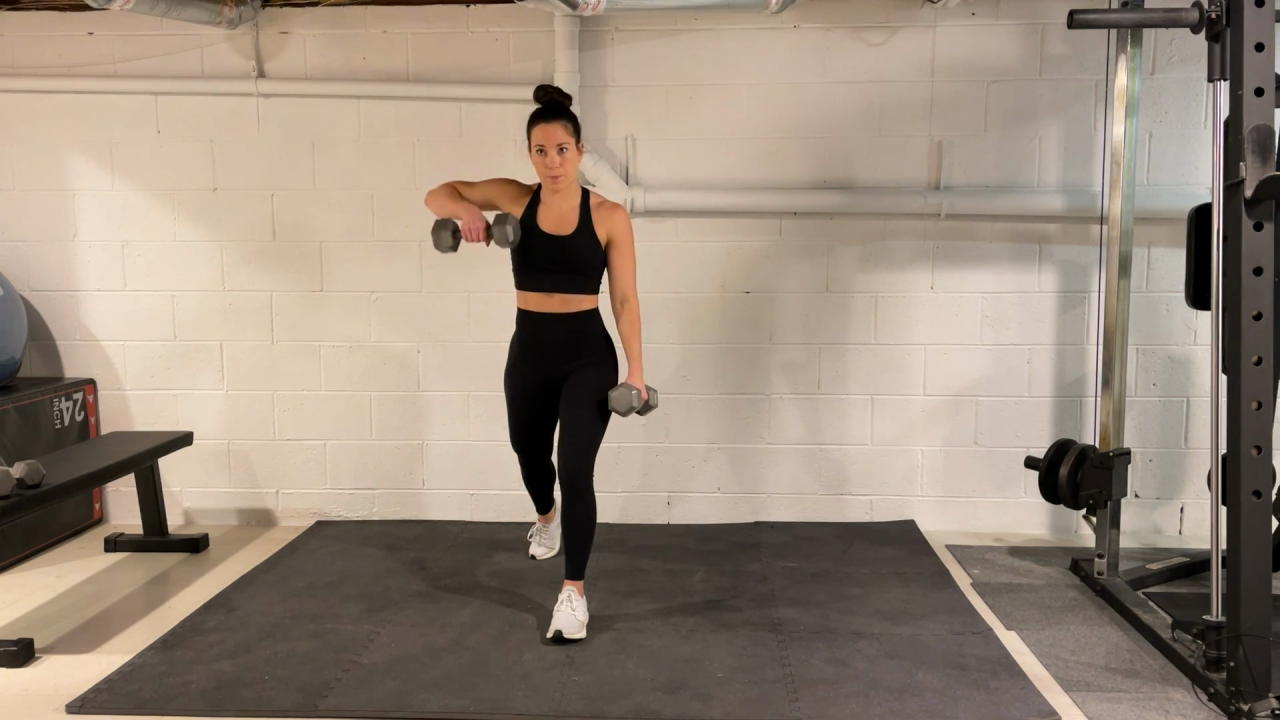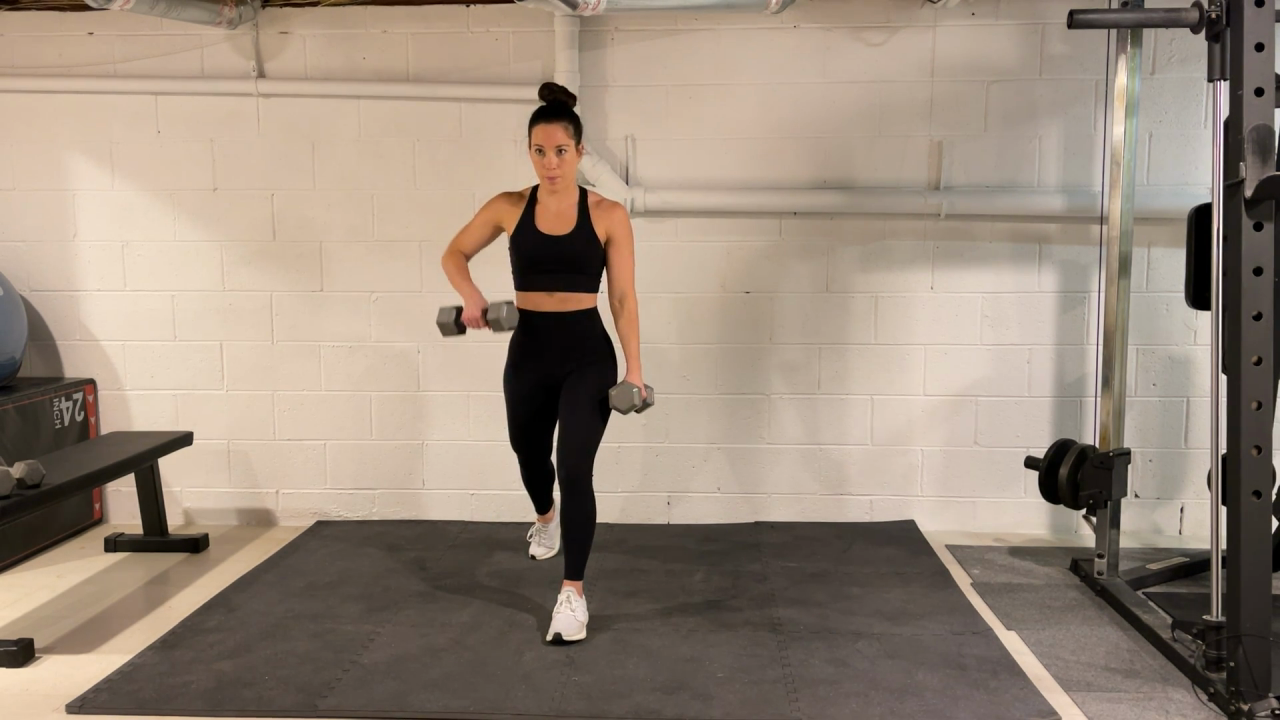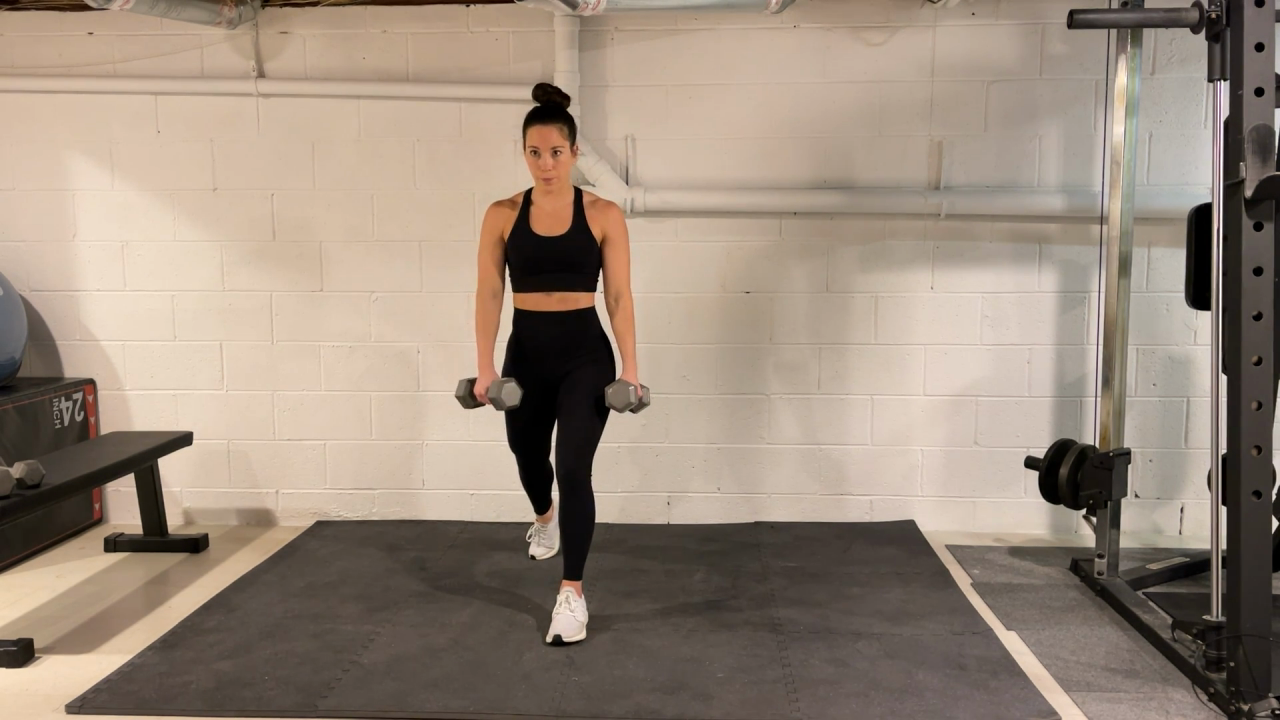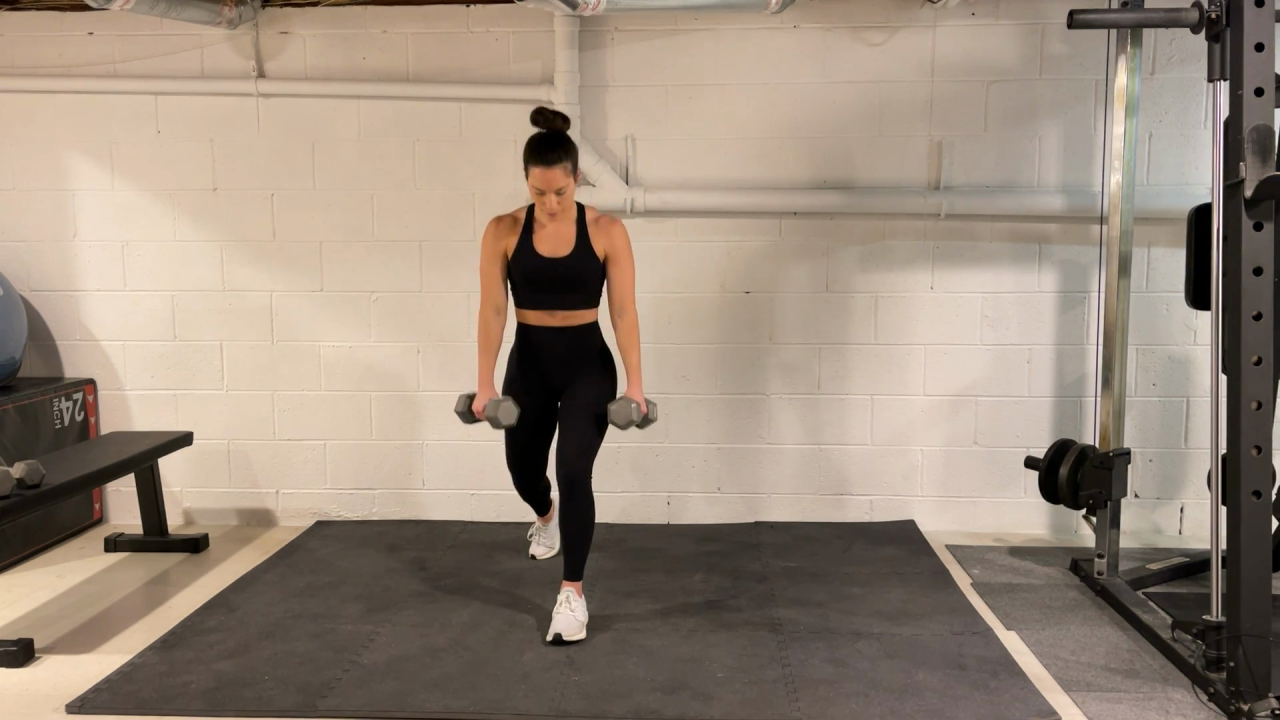
dt=0.5s
person 1, frame 1
left shoulder: (610, 215)
right shoulder: (515, 198)
left elbow: (625, 298)
right elbow: (436, 195)
left wrist: (635, 370)
right wrist: (463, 209)
left hip: (588, 354)
right hip: (529, 352)
left knee: (575, 470)
right knee: (530, 452)
left ankle: (574, 592)
right ankle: (547, 517)
person 1, frame 2
left shoulder: (608, 214)
right shoulder: (509, 207)
left elbow: (623, 296)
right elbow: (453, 253)
left wrist: (634, 366)
right wrist: (467, 293)
left hip: (586, 354)
right hip: (527, 354)
left knee: (575, 470)
right knee: (528, 453)
left ankle: (573, 593)
right ankle: (545, 516)
person 1, frame 3
left shoulder: (603, 215)
right shoulder: (503, 214)
left elbow: (619, 295)
right elbow: (489, 294)
left wrist: (630, 366)
right wrist: (485, 366)
left hip: (585, 353)
right hip: (526, 353)
left knee: (574, 469)
right knee: (528, 455)
left ankle: (573, 593)
right ankle: (544, 517)
person 1, frame 4
left shoulder: (607, 231)
right shoulder: (503, 231)
left elbow: (623, 312)
right elbow: (492, 311)
left wrist: (635, 383)
right wrist: (484, 382)
left hip: (587, 364)
right hip: (528, 364)
left knee: (574, 471)
right knee: (523, 471)
left ankle: (573, 592)
right ankle: (546, 515)
